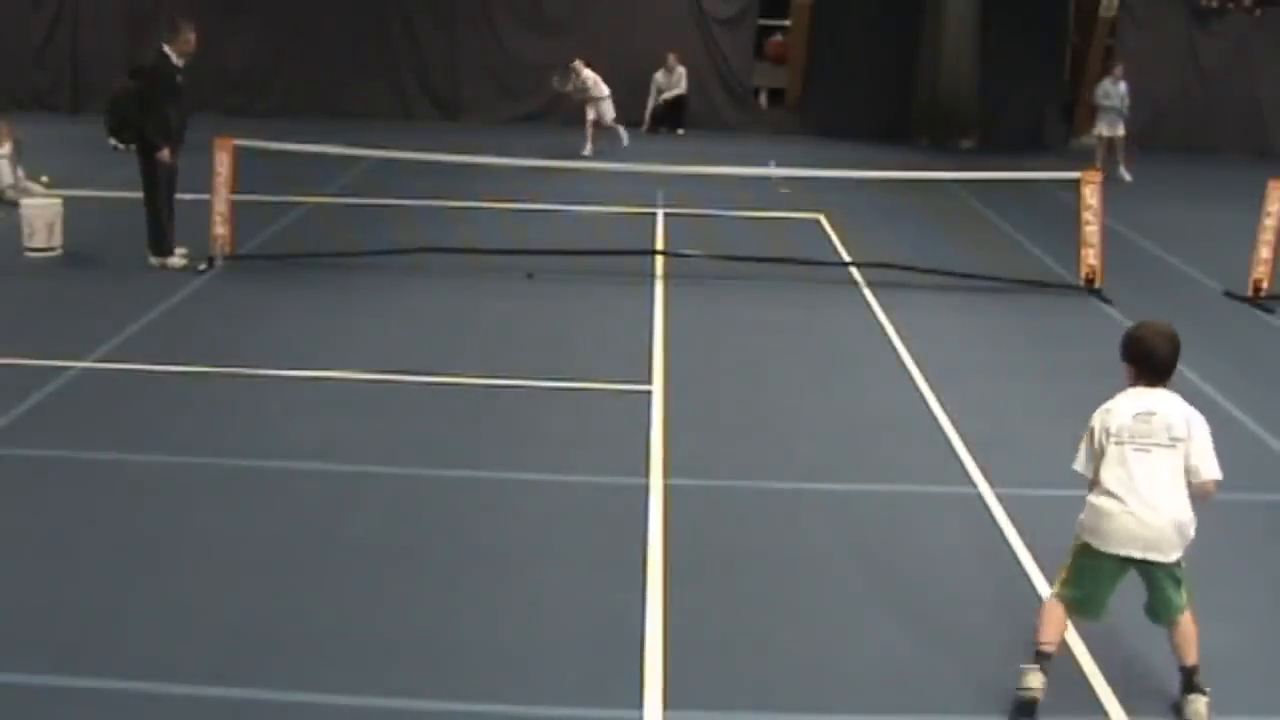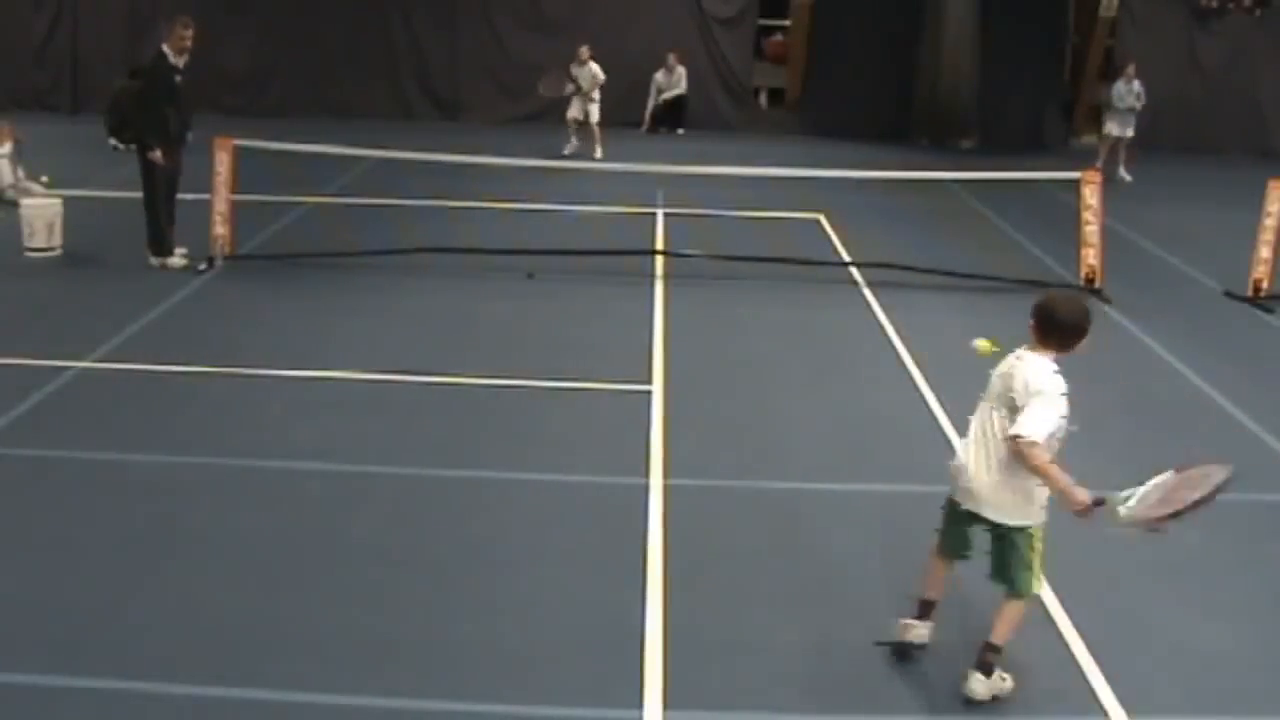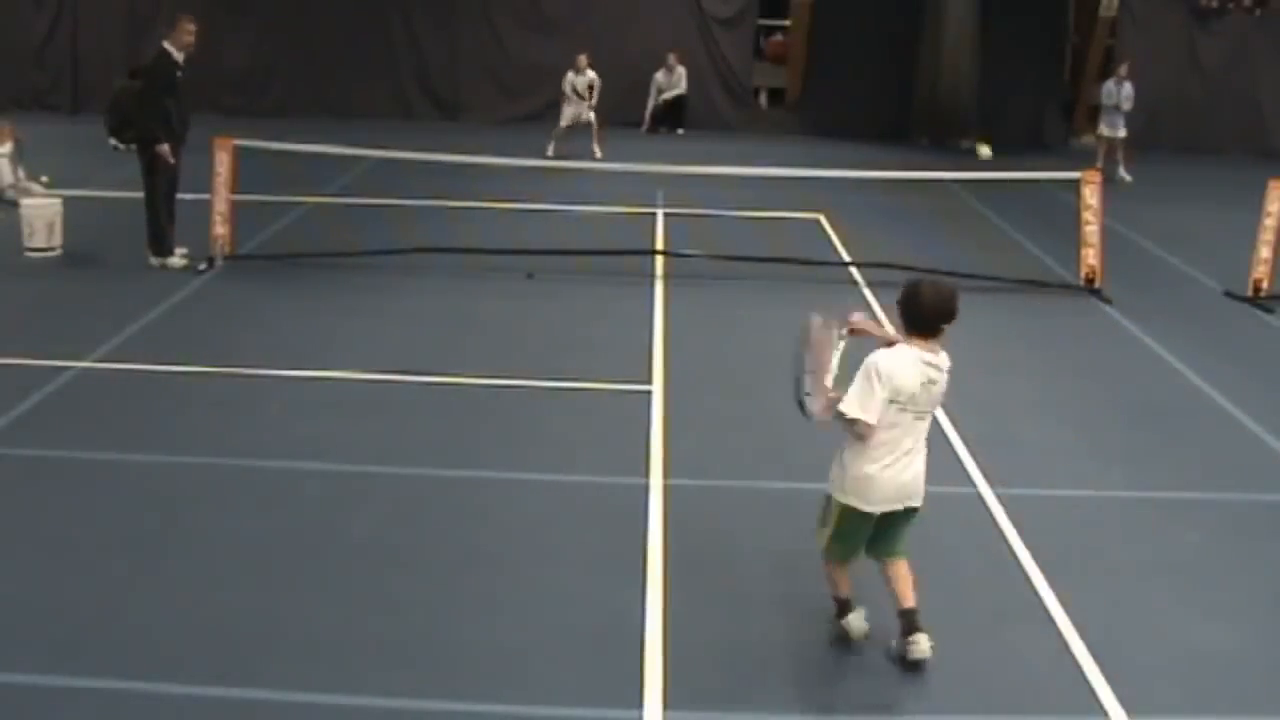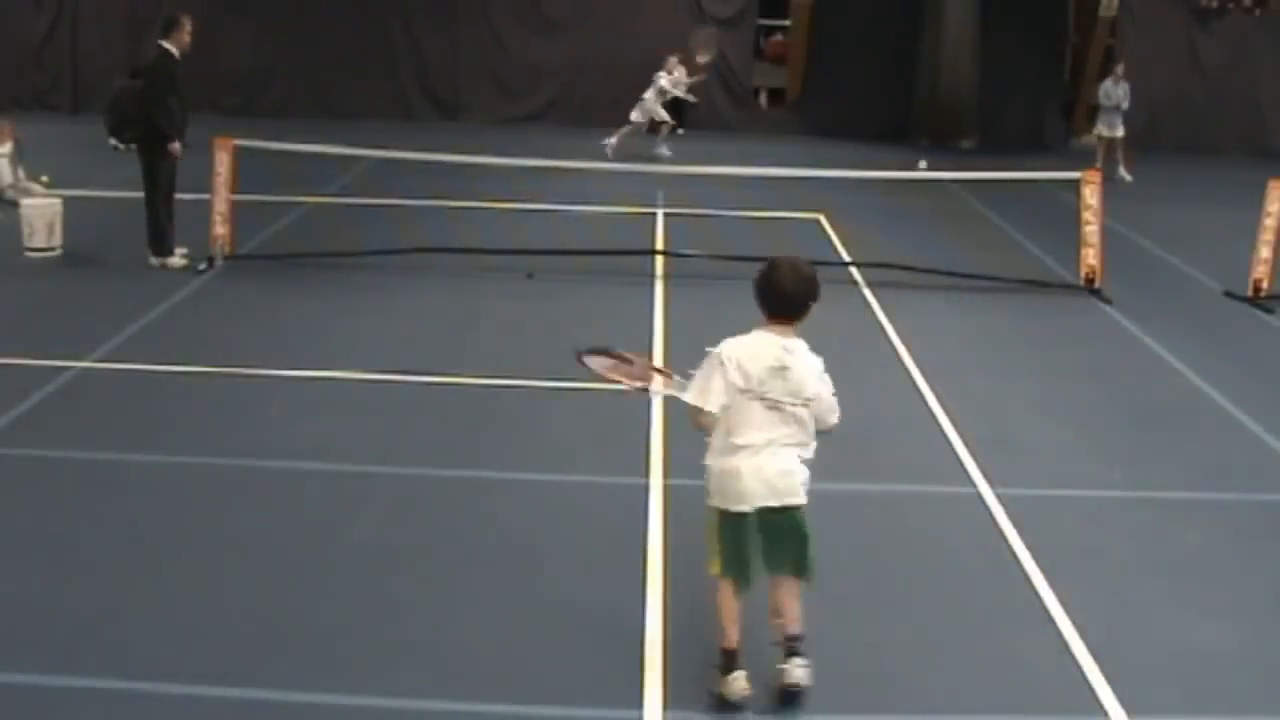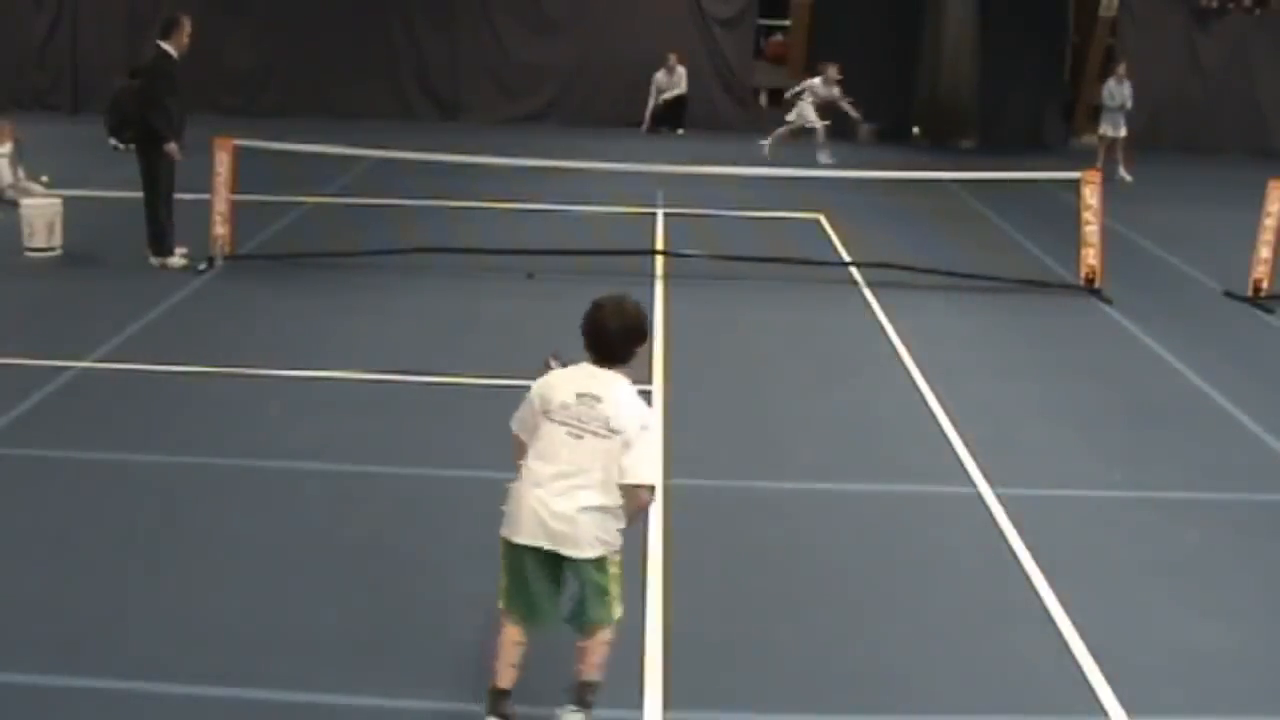
dt=0.5s
person 1, frame 1
left shoulder: (1107, 412)
right shoulder: (1189, 416)
left elbow: (1093, 481)
right elbow: (1205, 485)
left hip: (1106, 524)
right hip: (1164, 531)
left knee: (1062, 597)
right knee: (1177, 609)
left ankle: (1036, 675)
person 1, frame 2
left shoulder: (1012, 362)
right shoulder: (1049, 385)
right elbow: (1023, 446)
right wrist: (1066, 489)
left hip: (969, 479)
right hip: (1013, 499)
left knee: (946, 549)
right knee: (1020, 587)
left ankle: (919, 622)
right ankle: (985, 672)
person 1, frame 3
left shoulder: (881, 364)
right shoulder: (942, 363)
left elbow: (857, 426)
left wrist: (837, 406)
right wrist: (874, 329)
left hip: (862, 482)
right hip: (908, 485)
left knee: (835, 550)
right knee: (891, 553)
left ankle: (849, 613)
right ankle: (913, 634)
person 1, frame 4
left shoulder: (729, 352)
right shoulder: (812, 366)
left elbow: (703, 420)
right elbow: (824, 423)
left hip: (734, 479)
right hip: (787, 482)
left knee: (729, 577)
right knee: (787, 574)
left ankle: (732, 671)
right ankle: (794, 659)
person 1, frame 5
left shoulder: (549, 383)
right shoulder: (636, 412)
left elbow: (522, 448)
right elbow: (640, 495)
right wrist: (619, 516)
left hip: (529, 516)
right hip: (592, 528)
left knee: (516, 617)
right knee: (599, 621)
person 2, frame 1
left shoulder: (175, 65)
right shoulder: (158, 68)
right elbow: (150, 110)
right wrist: (159, 145)
left hip: (170, 141)
right hip: (156, 145)
left knee: (167, 195)
right knee: (158, 197)
left ankle: (166, 244)
right ankle: (160, 252)
person 2, frame 2
left shoulder: (181, 64)
right shoulder: (156, 68)
right elbow: (146, 109)
left wrist: (185, 129)
right wrist: (151, 145)
left hip: (174, 141)
right hip: (157, 144)
left knee: (169, 195)
right knee: (157, 197)
left ankle: (166, 245)
right ankle: (160, 252)
person 2, frame 3
left shoulder: (177, 62)
right shoulder: (159, 64)
right elbow: (150, 105)
left wrist: (176, 137)
right wrist: (159, 140)
left hip: (172, 140)
right hip: (158, 143)
left knee: (168, 194)
right knee: (158, 196)
left ankle: (166, 245)
right ankle: (160, 252)
person 2, frame 4
left shoulder: (167, 60)
right shoulder: (162, 63)
right elbow: (157, 104)
left wrist: (173, 136)
right wrist: (171, 138)
left hip: (164, 139)
right hip: (158, 141)
left knee: (165, 194)
right knee: (158, 195)
left ankle: (166, 245)
right ankle: (160, 252)
person 2, frame 5
left shoulder: (165, 61)
right shoulder: (159, 64)
right elbow: (153, 105)
left wrist: (171, 137)
right wrist: (166, 139)
left hip: (163, 139)
right hip: (156, 142)
left knee: (164, 194)
right knee: (158, 195)
left ankle: (165, 245)
right ankle: (161, 252)
